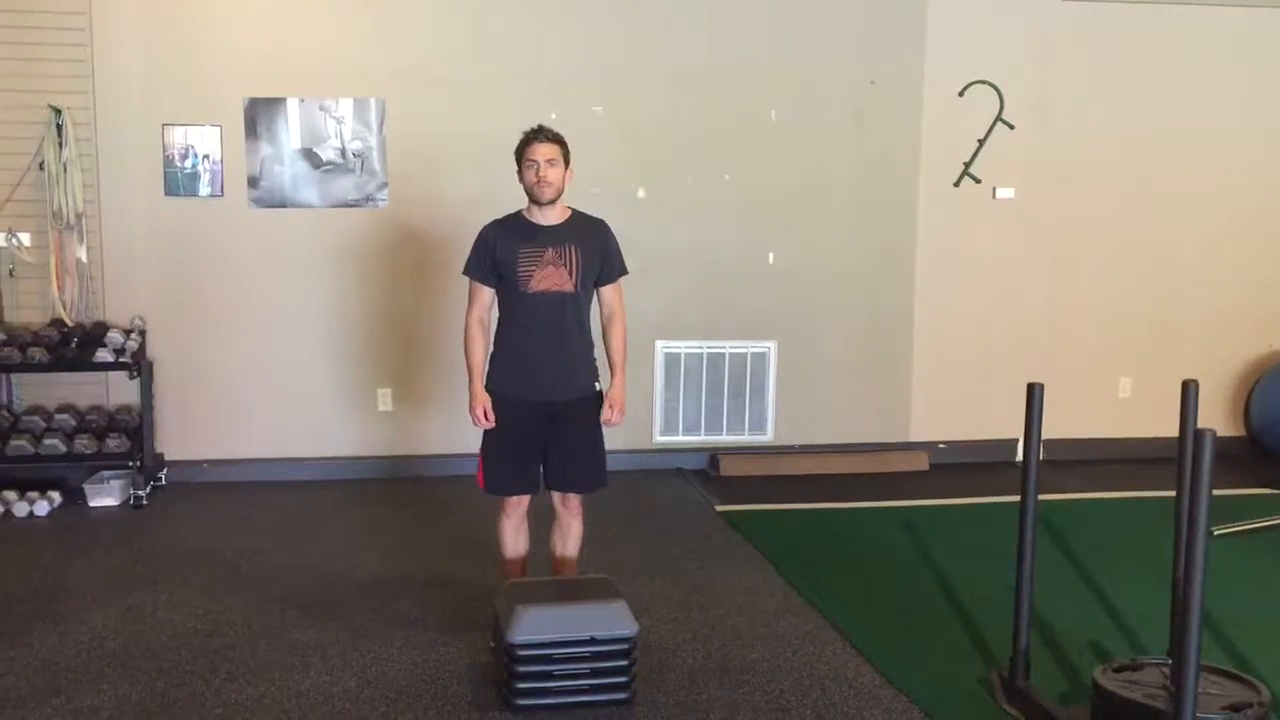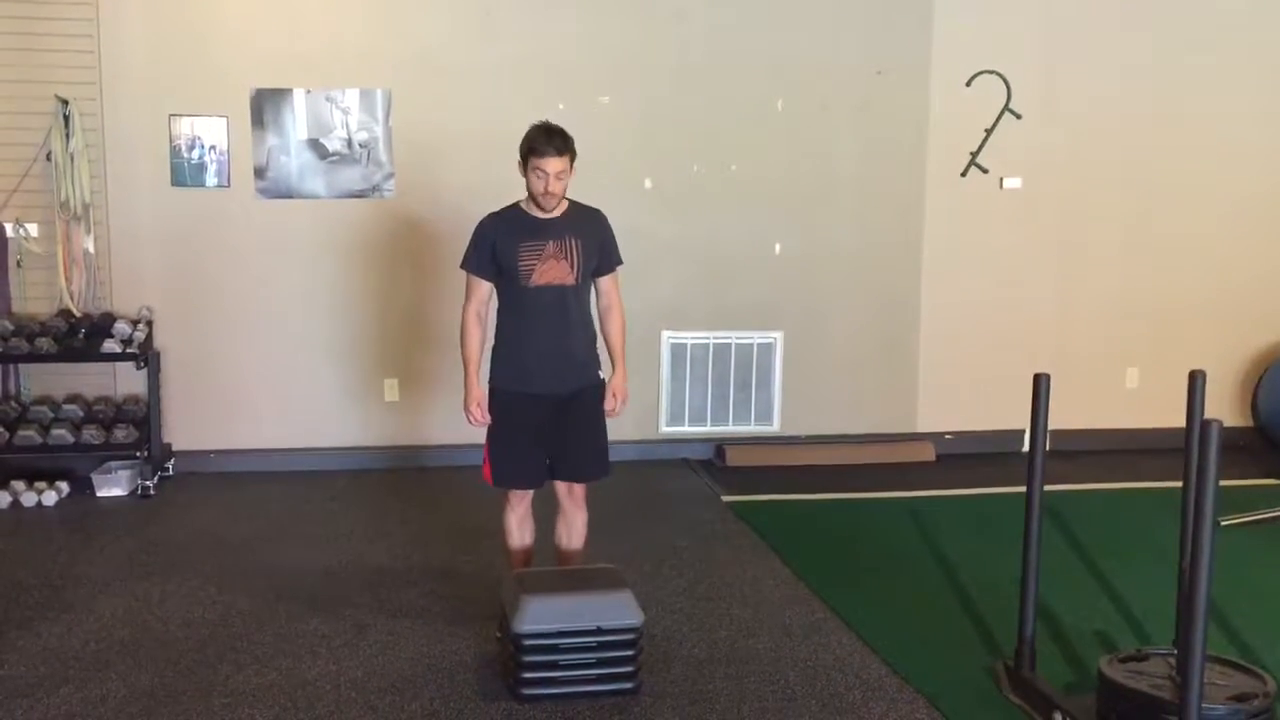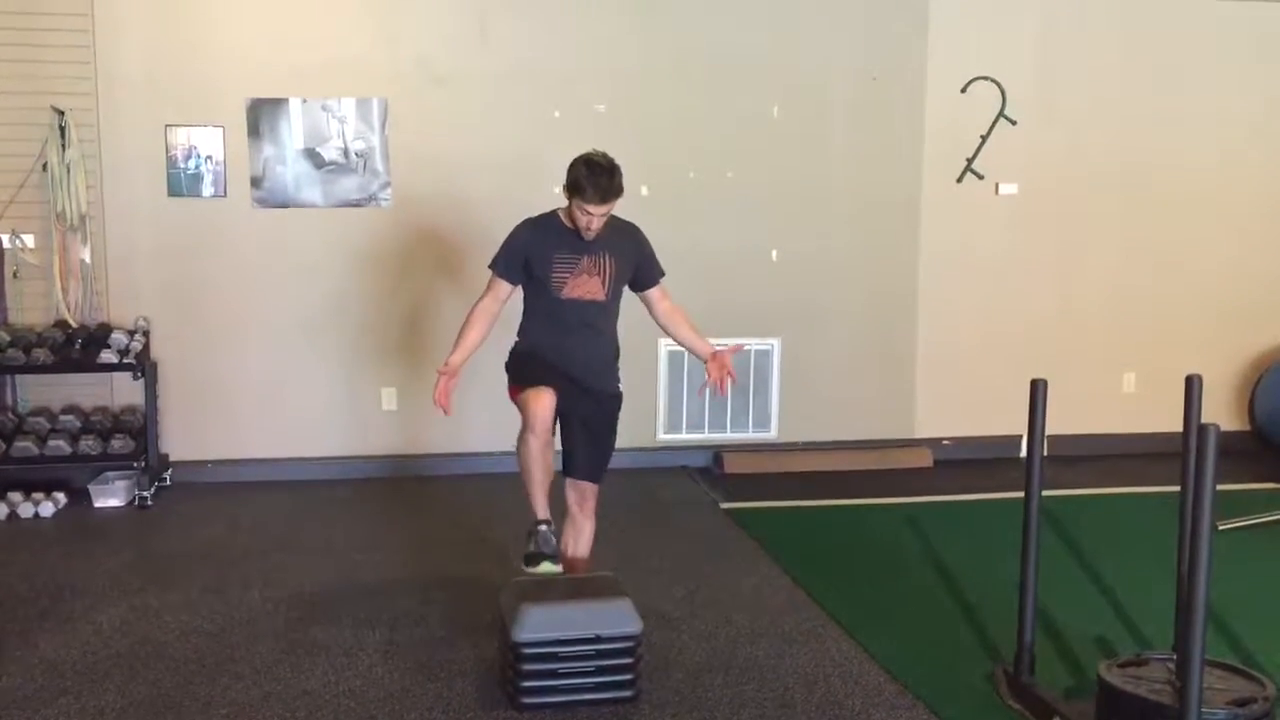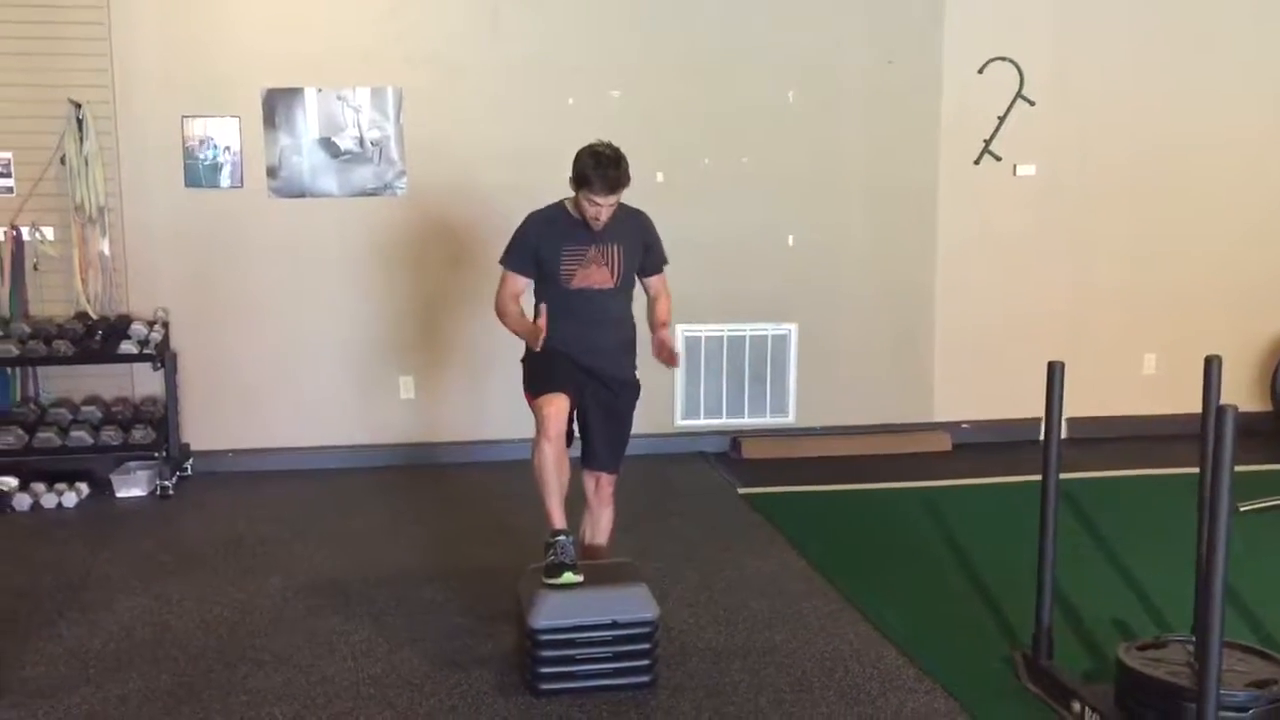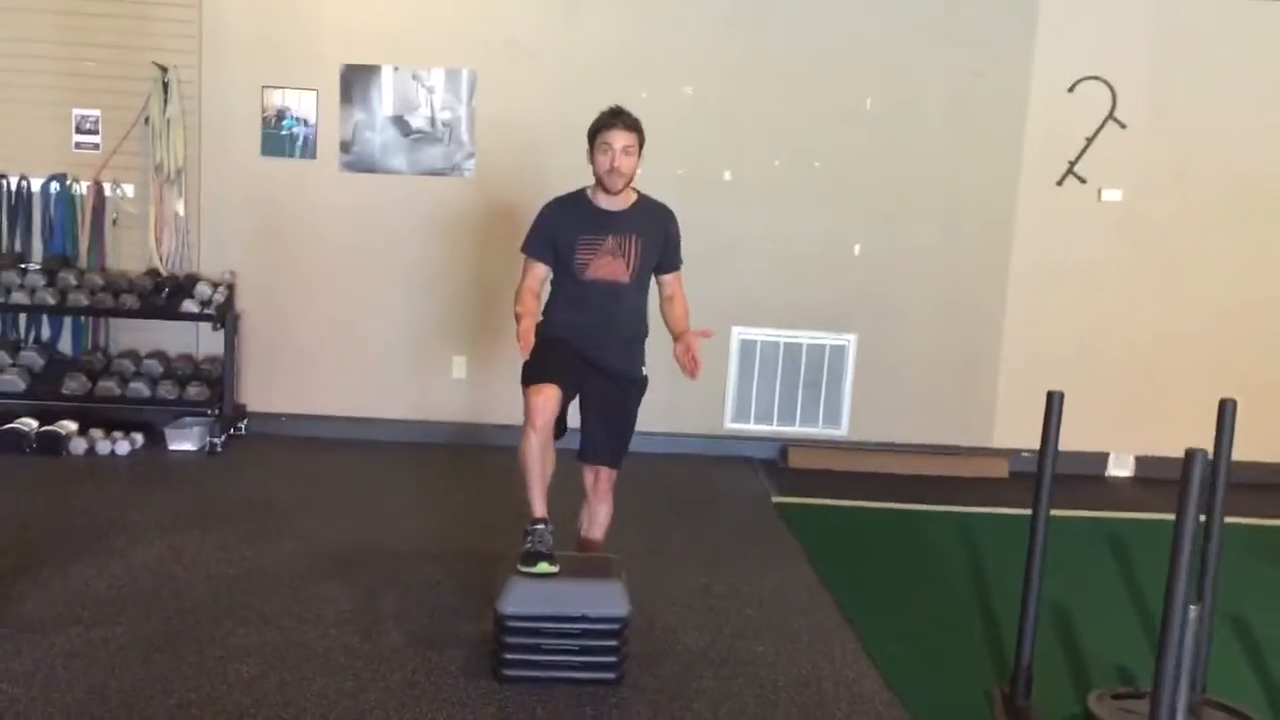
dt=1s
person 1, frame 1
left shoulder: (595, 234)
right shoulder: (496, 236)
left elbow: (612, 312)
right elbow: (477, 315)
left wrist: (618, 381)
right wrist: (476, 386)
left hip: (576, 394)
right hip: (511, 394)
left knee: (569, 501)
right knee: (513, 502)
person 1, frame 2
left shoulder: (593, 225)
right shoulder: (495, 229)
left elbow: (609, 301)
right elbow: (475, 309)
left wrist: (619, 370)
right wrist: (471, 381)
left hip: (579, 385)
right hip: (515, 388)
left knee: (573, 492)
right knee: (518, 495)
person 1, frame 3
left shoulder: (629, 240)
right shoulder: (531, 234)
left elbow: (661, 305)
right elbow: (491, 301)
left wrist: (708, 354)
right wrist: (454, 363)
left hip: (598, 379)
right hip: (538, 359)
left knee: (584, 496)
right knee: (540, 411)
right ankle: (542, 528)
person 1, frame 4
left shoulder: (638, 227)
right shoulder: (538, 227)
left elbow: (657, 292)
right elbow: (507, 298)
left wrist: (660, 332)
right wrist: (527, 331)
left hip: (614, 365)
right hip: (555, 354)
left knee: (602, 483)
right knee: (552, 416)
right ankle: (558, 540)
person 1, frame 5
left shoulder: (659, 220)
right shoulder: (558, 213)
left elbow: (671, 292)
right elbow: (532, 284)
left wrist: (681, 335)
right wrist: (526, 319)
left hip: (621, 360)
right hip: (562, 341)
left knee: (601, 478)
right knee: (540, 409)
right ankle: (538, 529)
